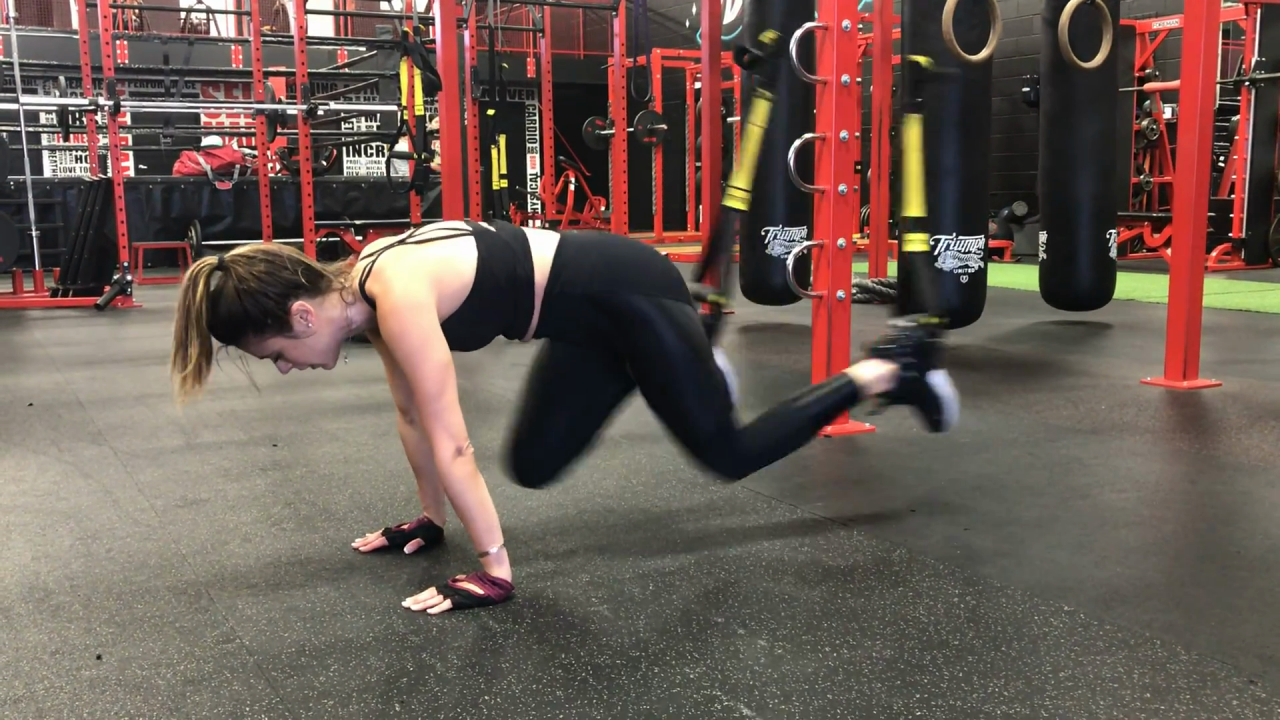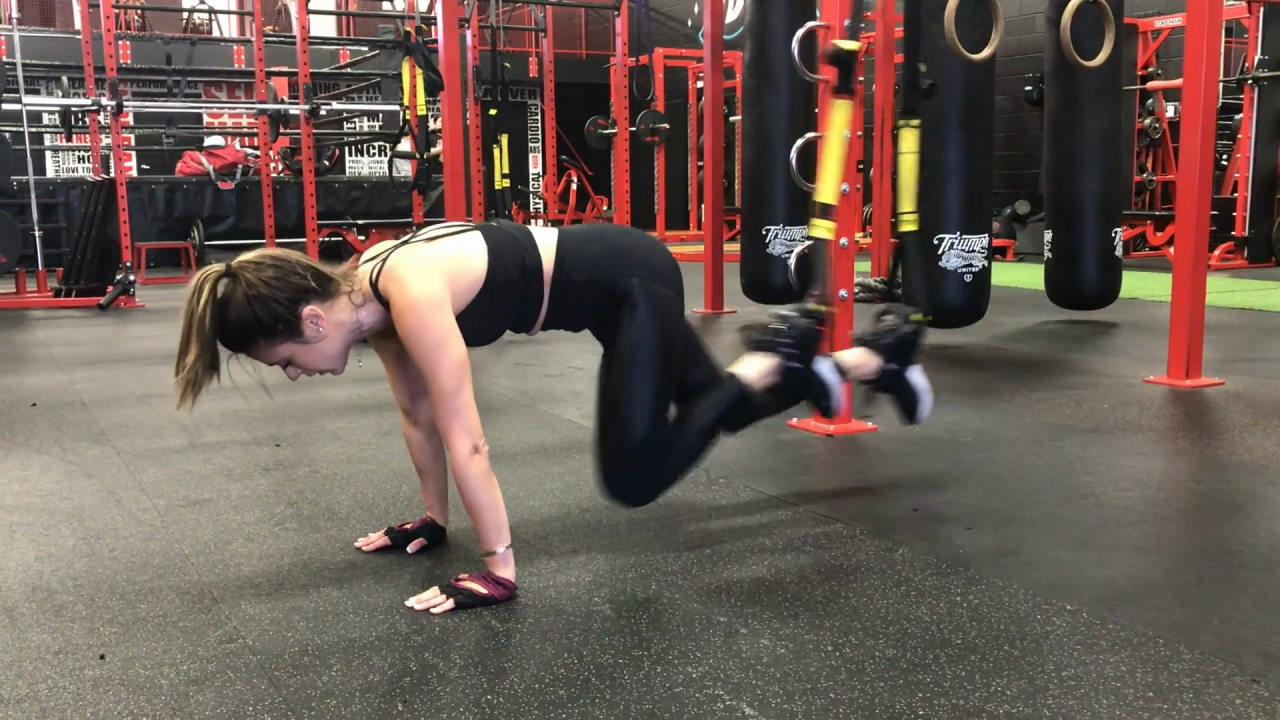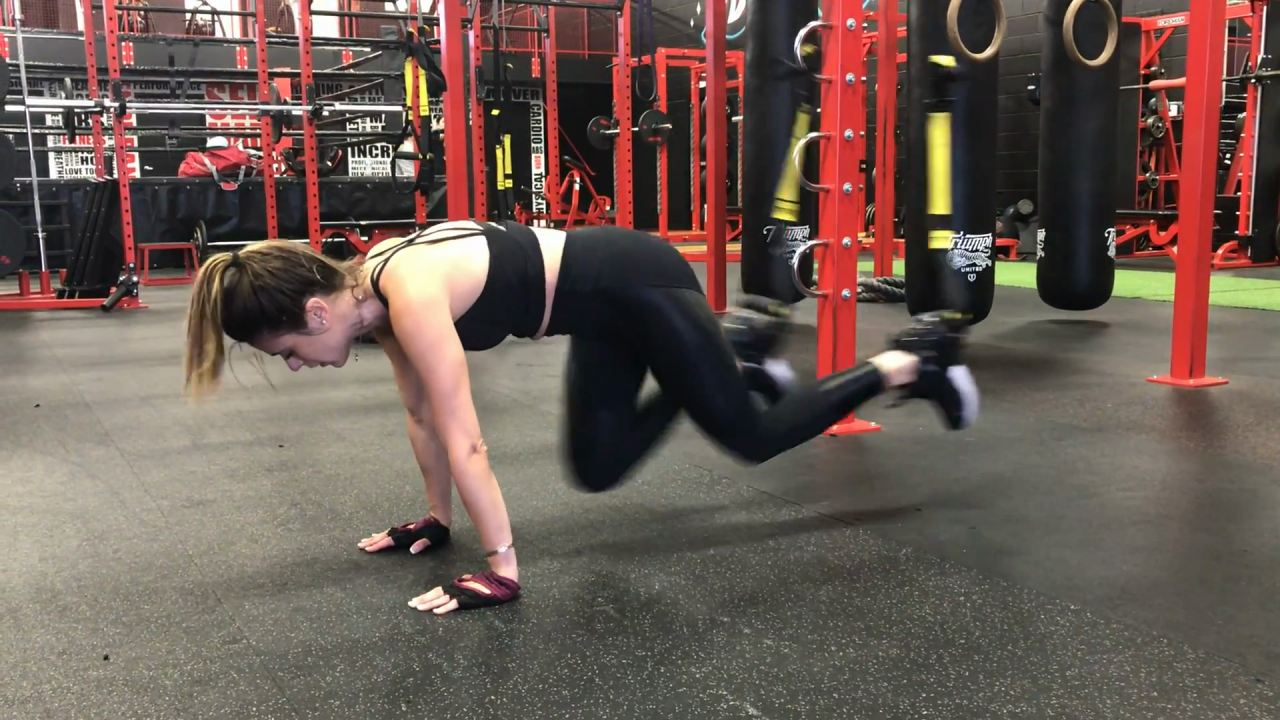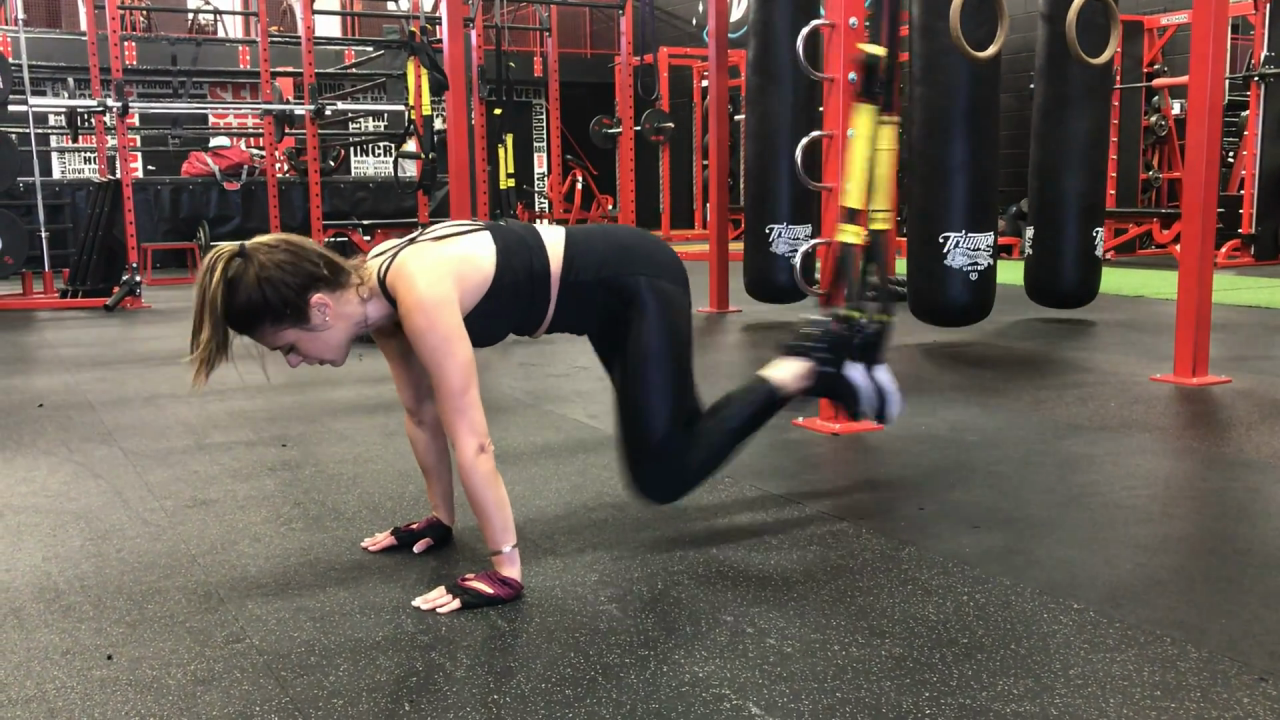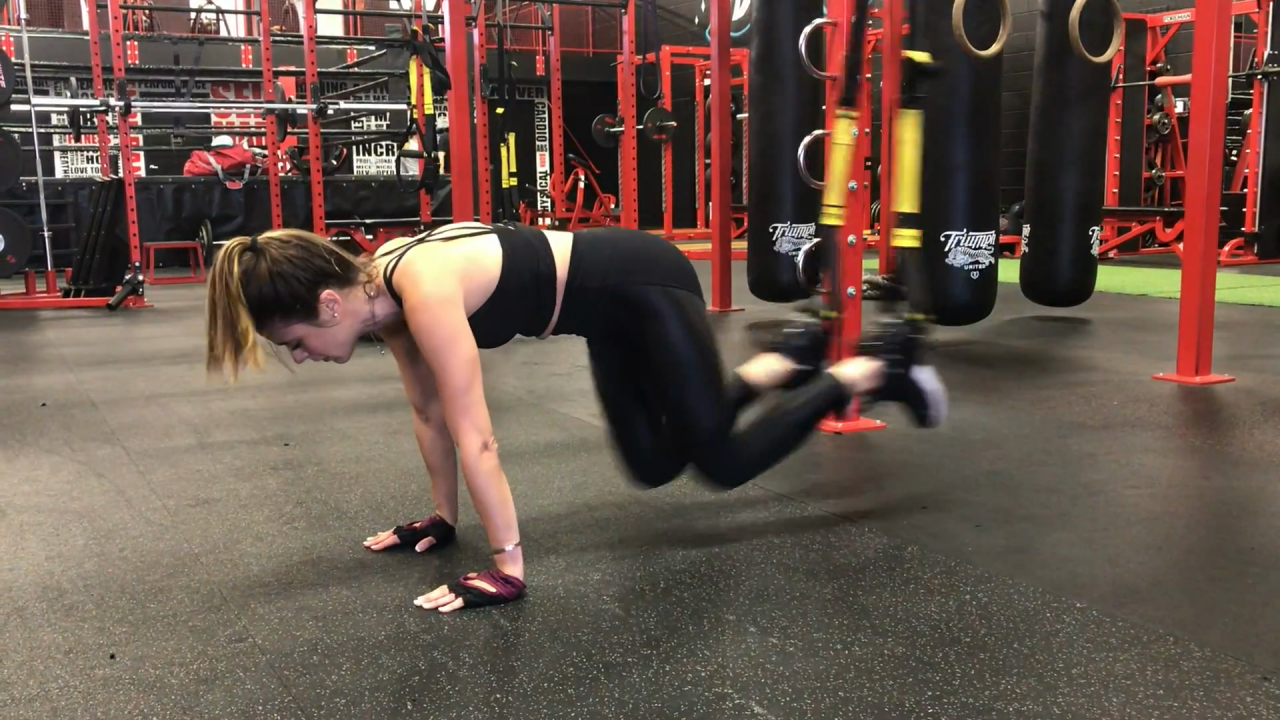
dt=0.4s
person 1, frame 1
left shoulder: (397, 298)
right shoulder: (367, 283)
left elbow: (449, 442)
right elbow: (413, 416)
left wrist: (495, 569)
right wrist: (431, 519)
left hip: (621, 289)
right hip: (584, 299)
left knee: (730, 451)
right knee: (533, 464)
left ankle: (895, 371)
right ankle: (638, 367)
person 1, frame 2
left shoulder: (410, 295)
right shoulder: (364, 292)
left elbow: (466, 439)
right elbow: (416, 413)
left wrist: (500, 568)
right wrist: (434, 518)
left hip: (628, 278)
right hip: (597, 281)
left knee: (633, 477)
right knee: (712, 394)
left ankle: (764, 361)
right ankle: (881, 357)
person 1, frame 3
left shoulder: (409, 297)
right shoulder: (373, 284)
left elbow: (463, 440)
right elbow: (421, 415)
left wrist: (503, 569)
right wrist: (438, 518)
left hip: (633, 283)
right hip: (598, 292)
left knee: (754, 432)
right knee: (597, 469)
left ankle: (918, 362)
right ankle: (734, 342)
person 1, frame 4
left shoulder: (417, 292)
right shoulder: (367, 286)
left elbow: (469, 438)
right elbow: (419, 413)
left wrist: (504, 568)
right wrist: (438, 518)
left hip: (635, 277)
right hip: (596, 284)
left knee: (665, 476)
right knee: (680, 434)
left ankle: (811, 363)
right ankle: (841, 361)
person 1, frame 5
left shoulder: (425, 291)
right shoulder: (384, 284)
left elbow: (476, 436)
right elbow: (428, 411)
left wrist: (509, 567)
right wrist: (443, 517)
left hip: (641, 283)
right hip: (605, 297)
left knee: (726, 464)
right knee: (656, 464)
left ankle: (873, 370)
right ankle: (778, 364)
